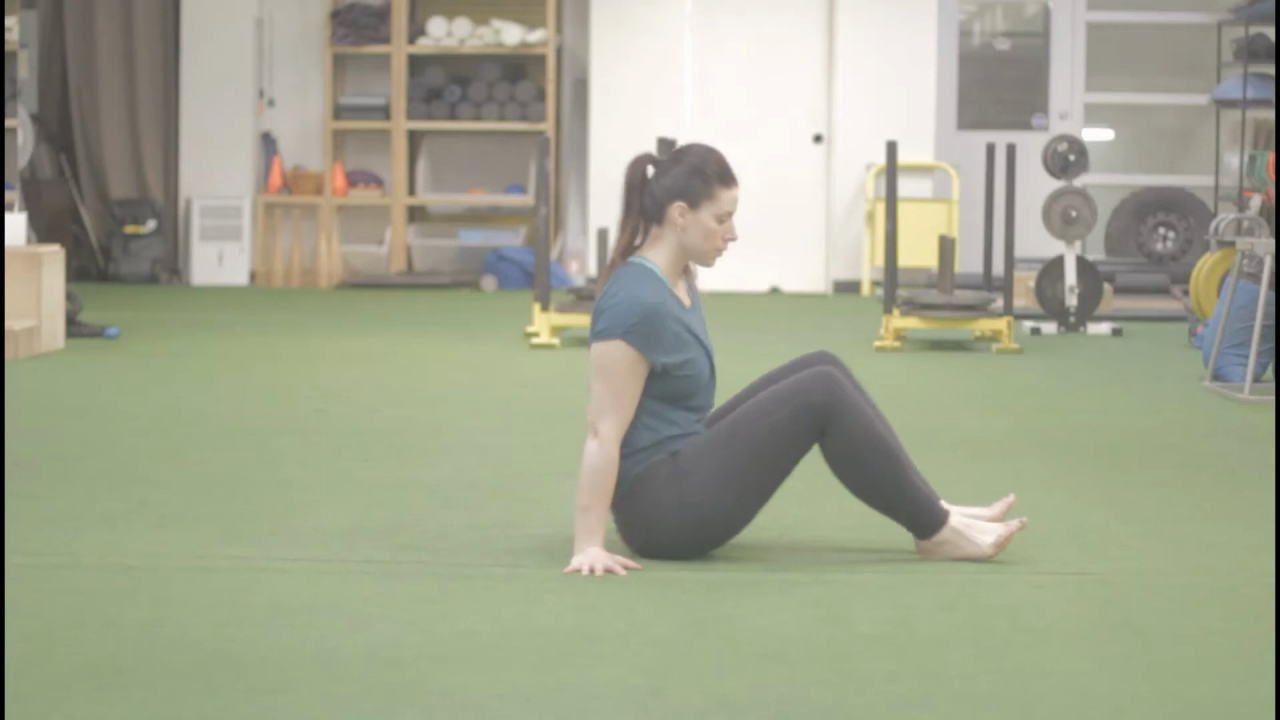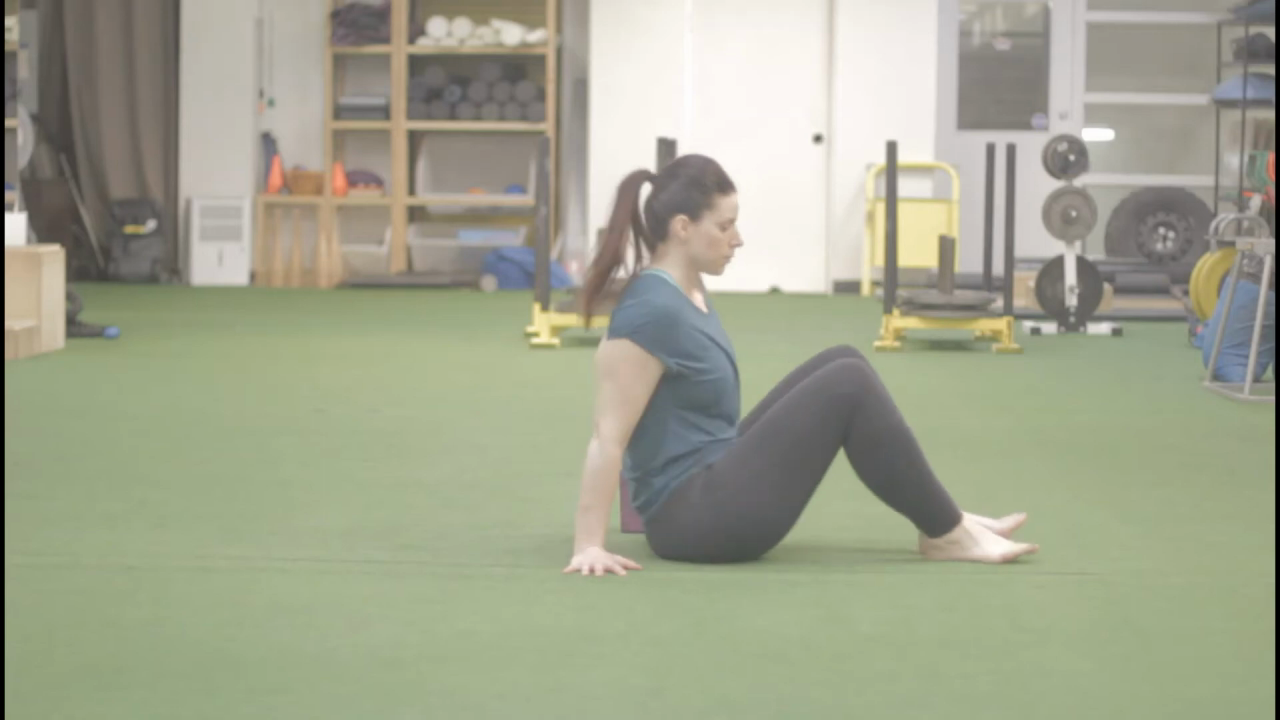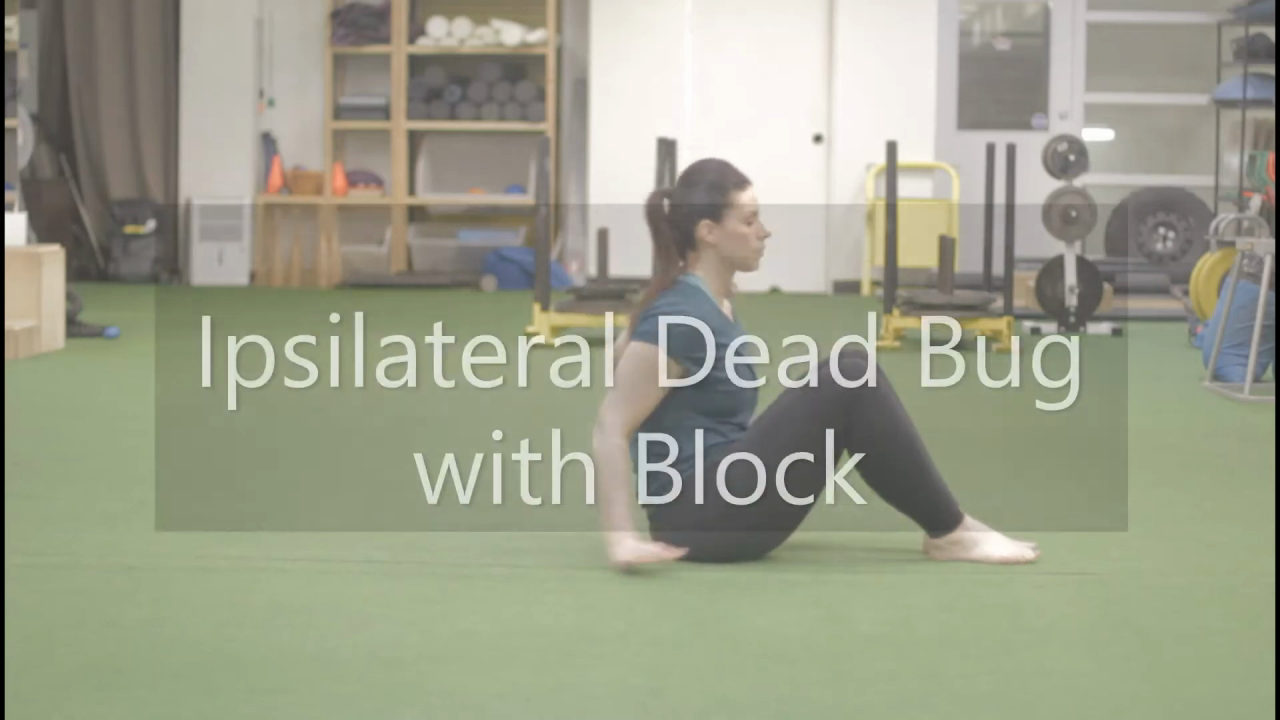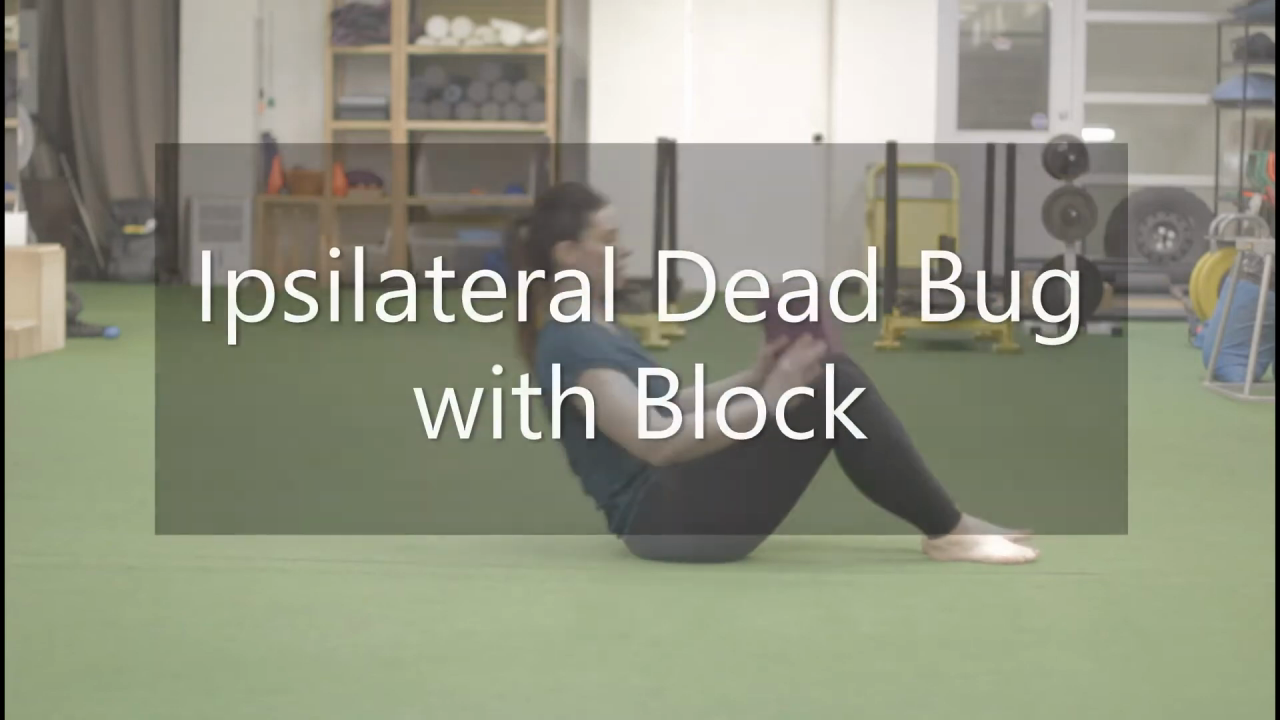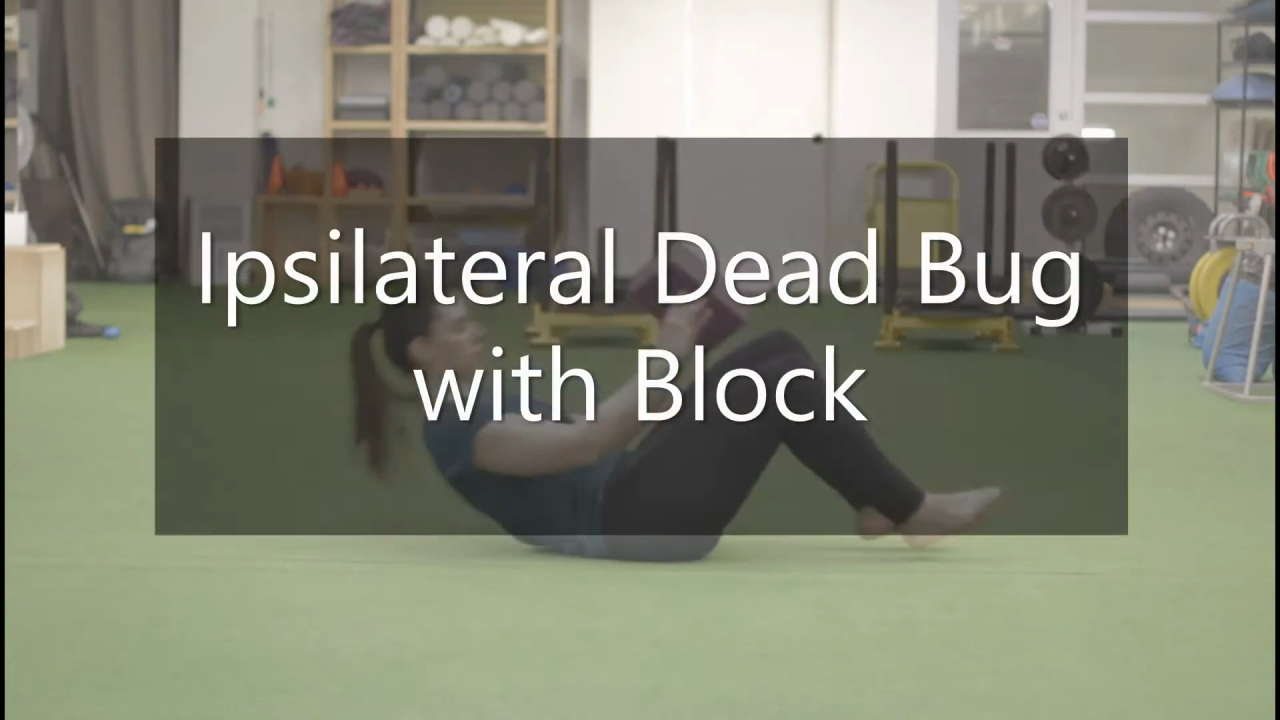
dt=0.3s
person 1, frame 1
left shoulder: (675, 278)
right shoulder: (637, 302)
right elbow: (602, 432)
right wrist: (589, 545)
left hip: (680, 470)
right hip: (660, 506)
left knee: (823, 369)
right knee: (822, 395)
left ankle: (932, 509)
right ankle: (936, 533)
person 1, frame 2
left shoulder: (677, 291)
right shoulder: (653, 312)
left elbow: (608, 359)
right elbow: (606, 434)
right wrist: (588, 544)
left hip: (713, 483)
right hip: (699, 519)
left knee: (843, 364)
right knee: (850, 384)
left ankle: (944, 519)
right ankle: (946, 535)
person 1, frame 3
left shoulder: (702, 296)
right shoulder: (682, 318)
left elbow: (622, 354)
right elbow: (610, 429)
right wrist: (622, 534)
left hip: (723, 489)
right hip: (697, 512)
left knee: (853, 367)
right knee: (851, 385)
left ankle: (948, 521)
right ankle: (950, 533)
person 1, frame 4
left shoulder: (587, 331)
right shoulder: (574, 346)
right elbow: (657, 443)
left wrist: (756, 378)
right wrist: (763, 401)
left hip: (680, 502)
right hip: (673, 524)
left knee: (829, 373)
right knee: (835, 390)
left ankle: (944, 519)
right ankle: (948, 534)
person 1, frame 5
left shoulder: (472, 400)
right shoulder: (457, 423)
left elbow: (589, 432)
right elbow: (587, 444)
left wrist: (663, 355)
right wrist: (666, 353)
left hip: (619, 498)
right hip: (626, 526)
left knee: (774, 350)
right knee: (779, 378)
left ankle: (882, 506)
right ankle: (914, 510)
